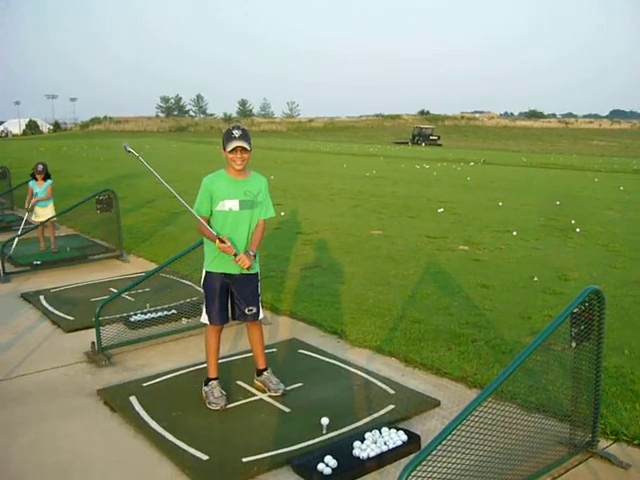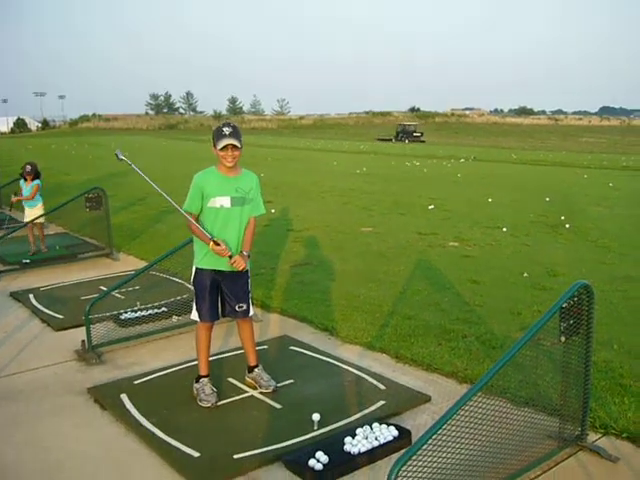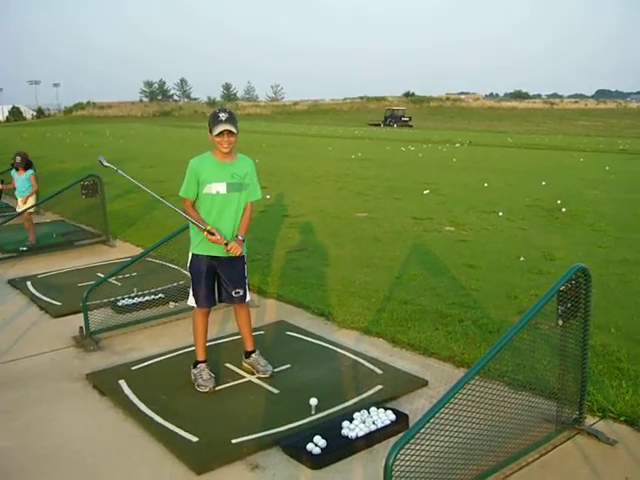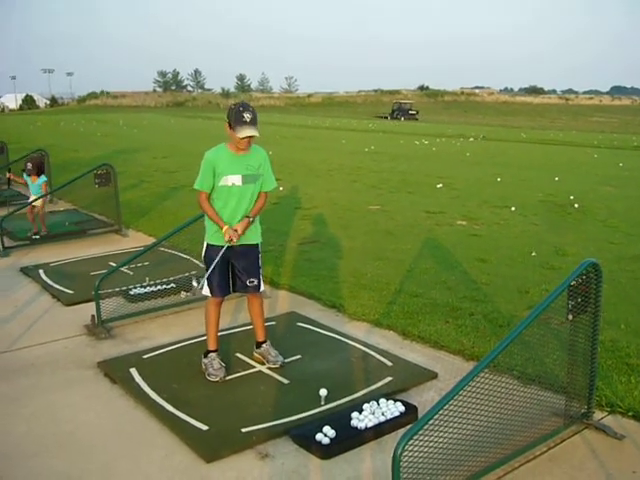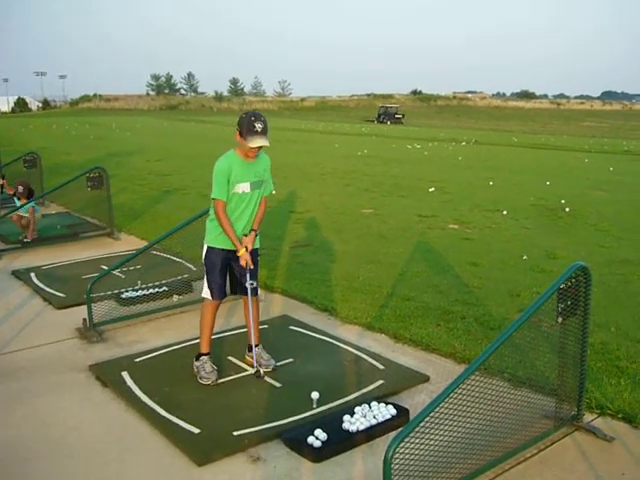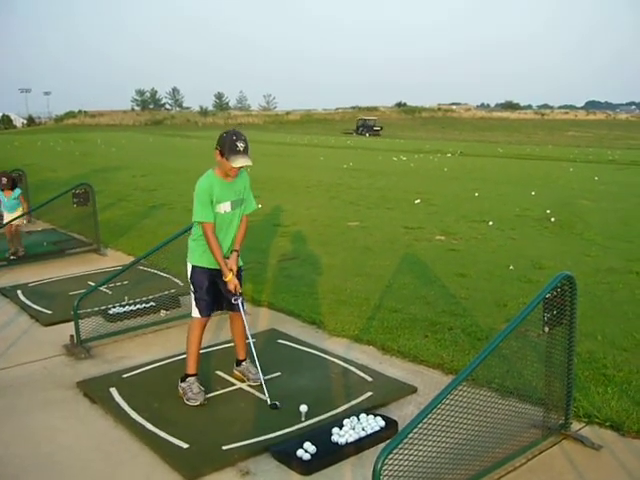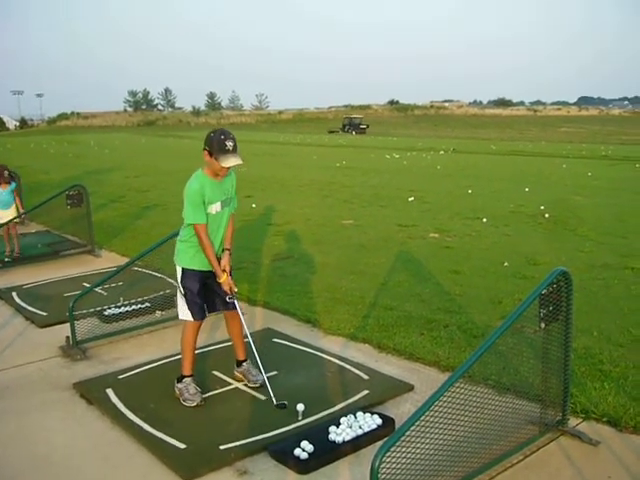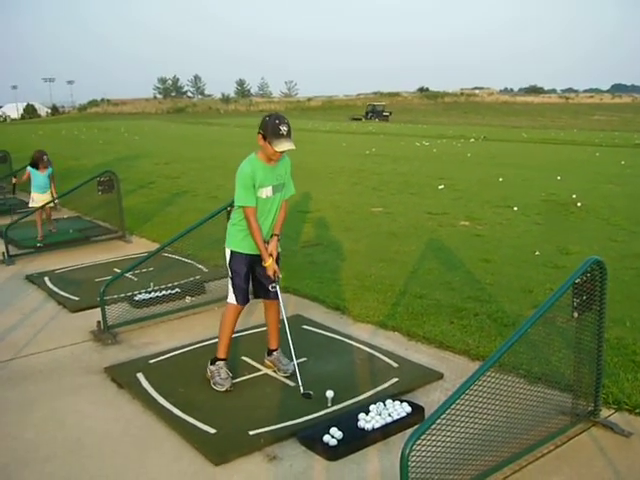
dt=0.4s
person 1, frame 1
left shoulder: (260, 183)
right shoulder: (211, 182)
left elbow: (260, 223)
right elbow: (201, 223)
left wrist: (250, 253)
right wrist: (218, 241)
left hip: (247, 266)
right hip: (216, 266)
left knee: (254, 319)
right knee: (215, 323)
left ankle: (262, 373)
right ankle: (212, 382)
person 1, frame 2
left shoulder: (251, 180)
right shoulder: (202, 179)
left elbow: (251, 221)
right elbow: (191, 220)
left wrist: (244, 254)
right wrist: (211, 243)
left hip: (237, 264)
right hip: (206, 263)
left knee: (244, 316)
right knee: (205, 320)
left ankle: (253, 370)
right ankle: (203, 379)
person 1, frame 3
left shoulder: (246, 165)
right shoulder: (198, 165)
left elbow: (248, 206)
right elbow: (188, 206)
left wrist: (239, 239)
right wrist: (207, 229)
left hip: (233, 249)
right hip: (203, 249)
left knee: (241, 301)
right knee: (202, 306)
left ankle: (251, 355)
right ankle: (200, 364)
person 1, frame 4
left shoulder: (261, 155)
right shoulder: (213, 157)
left elbow: (263, 195)
right elbow: (203, 200)
left wrist: (247, 220)
right wrist: (225, 228)
left hip: (249, 238)
right hip: (217, 239)
left knee: (254, 291)
right knee: (216, 295)
left ankle: (261, 345)
right ankle: (211, 354)
person 1, frame 5
left shoulder: (264, 161)
right shoulder: (224, 165)
right elbow: (220, 211)
left wrist: (253, 233)
right wrist: (238, 248)
left hip: (249, 242)
right hip: (220, 243)
left knee: (252, 295)
right knee: (213, 298)
left ankle: (254, 349)
right ankle: (203, 357)
person 1, frame 6
left shoulder: (244, 178)
right shoulder: (205, 185)
right elbow: (209, 233)
left wrist: (235, 254)
right wrist: (226, 273)
left hip: (230, 258)
right hip: (203, 261)
left knee: (236, 310)
right knee: (201, 316)
left ankle: (241, 363)
right ankle: (189, 379)
person 1, frame 7
left shoulder: (230, 177)
right shoulder: (195, 187)
right elbow: (201, 235)
left wrist: (227, 255)
right wrist: (220, 274)
left hip: (218, 258)
right hip: (193, 262)
left knee: (231, 310)
right knee: (194, 319)
left ankle: (242, 364)
right ankle: (185, 380)
person 1, frame 8
left shoulder: (285, 163)
right shoulder: (247, 170)
right elbow: (251, 218)
left wrist: (275, 239)
right wrist: (266, 257)
left hip: (268, 244)
right hip: (242, 246)
left knee: (273, 298)
right knee: (237, 302)
left ankle: (273, 353)
right ankle: (218, 363)
